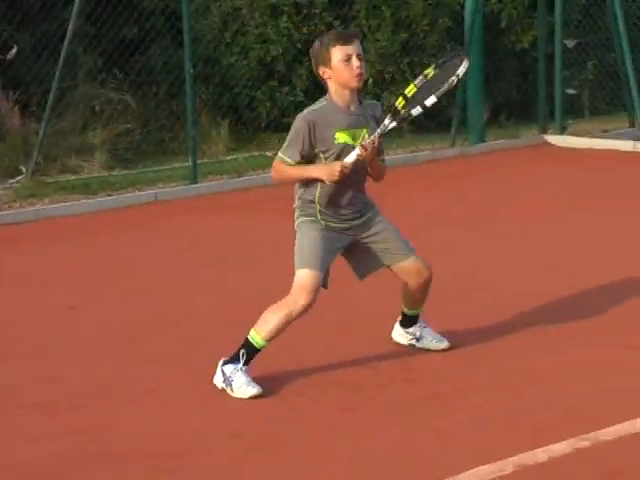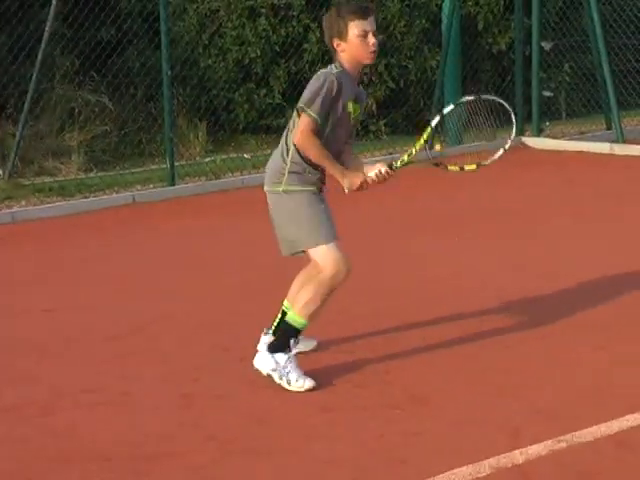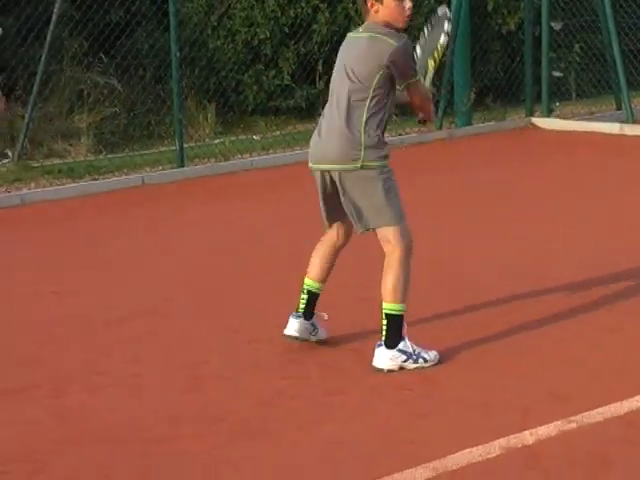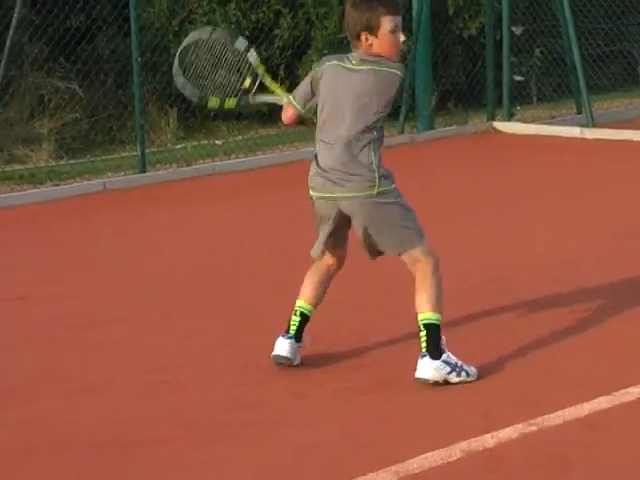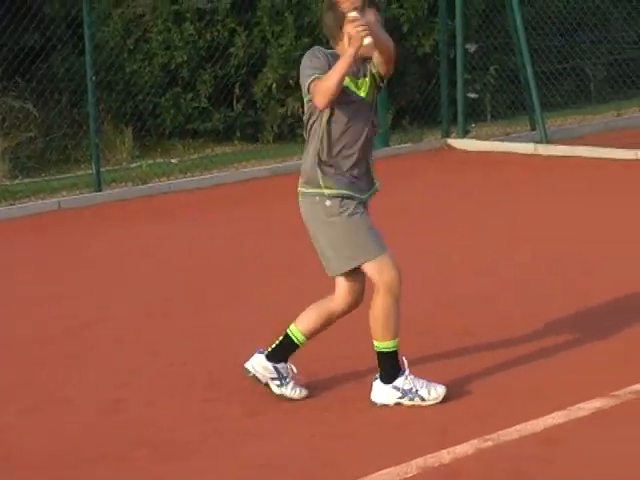
dt=0.4s
person 1, frame 1
left shoulder: (372, 112)
right shoulder: (311, 119)
left elbow: (379, 174)
right elbow: (279, 171)
left wrist: (374, 159)
right wrist: (322, 171)
left hip: (362, 215)
right hip: (318, 219)
left knee: (419, 274)
right knee: (302, 297)
left ankle: (409, 327)
right ankle: (233, 364)
person 1, frame 2
left shoulder: (355, 91)
right shoulder: (328, 80)
left elbow: (340, 150)
right elbow: (303, 138)
left wrist: (365, 170)
right wrist: (344, 175)
left hip: (303, 184)
right hip: (291, 184)
left knee: (328, 260)
right knee: (335, 270)
left ankle: (281, 333)
right ankle: (274, 352)
person 1, frame 3
left shoulder: (353, 38)
right shoulder: (395, 45)
right elbow: (420, 102)
left wrist: (401, 93)
right wrist: (429, 112)
left hip: (323, 155)
right hip: (360, 159)
left knee: (336, 234)
right knee: (399, 245)
left ankle: (303, 317)
right ankle: (392, 345)
person 1, frame 4
left shoulder: (325, 68)
right shoulder: (393, 74)
left elbow: (289, 116)
left wrist: (302, 100)
left hip: (323, 186)
right hip: (368, 187)
left knee: (329, 261)
right knee: (426, 265)
left ankle: (290, 339)
right ankle: (434, 357)
person 1, frame 5
left shoulder: (372, 65)
right shoulder: (318, 57)
left elbow: (389, 59)
right elbow: (322, 99)
right wrist: (349, 49)
left hip: (356, 195)
right hip: (328, 195)
left knee: (350, 296)
right knee: (388, 280)
left ankle: (272, 361)
right ankle: (391, 379)
